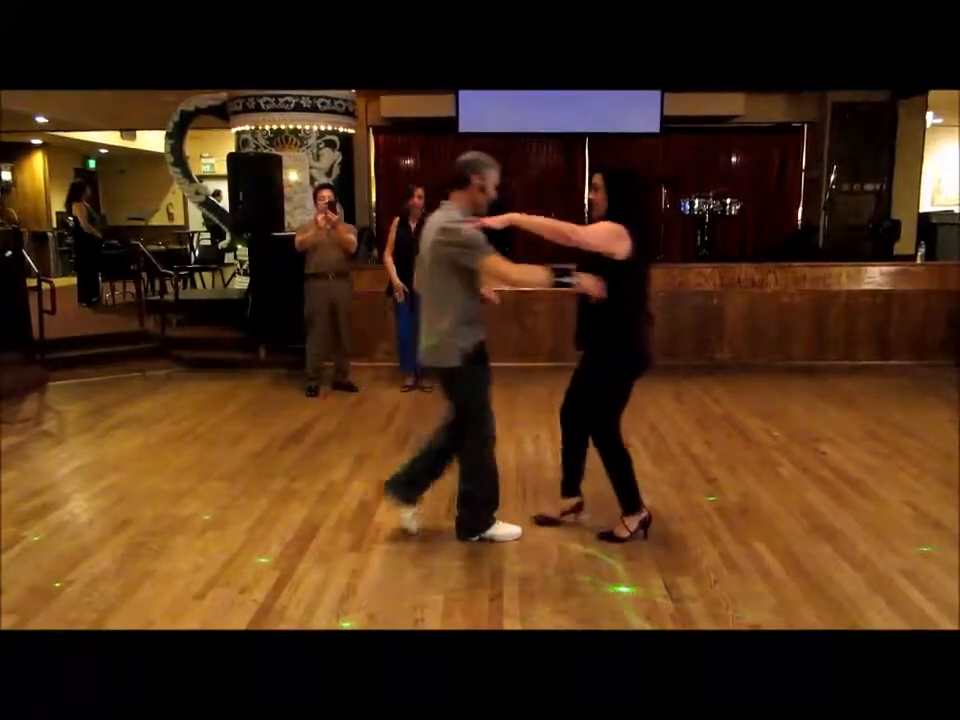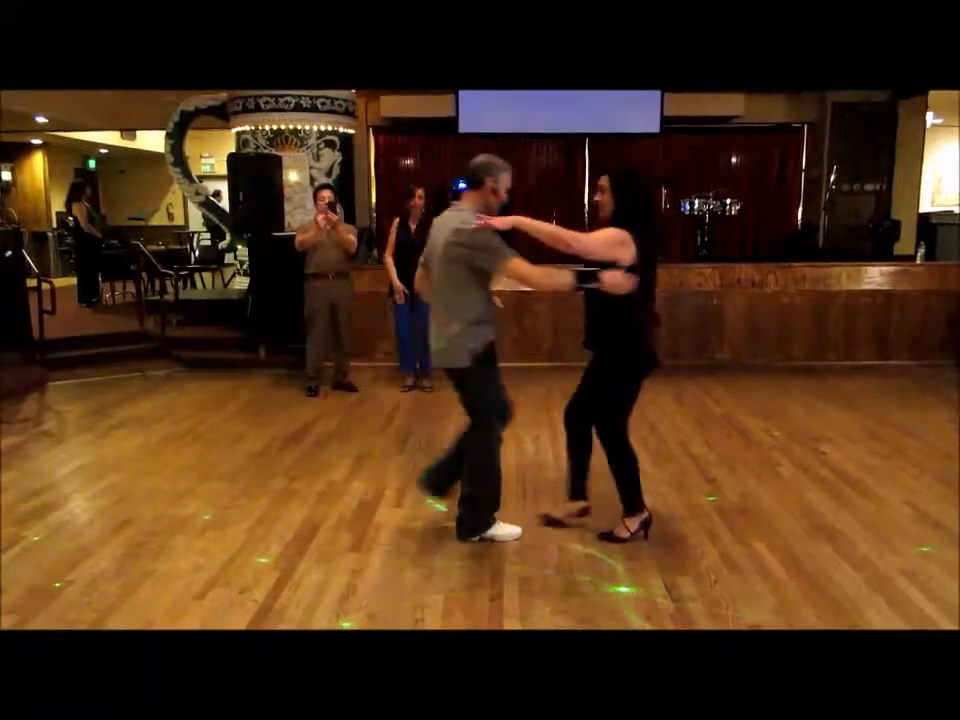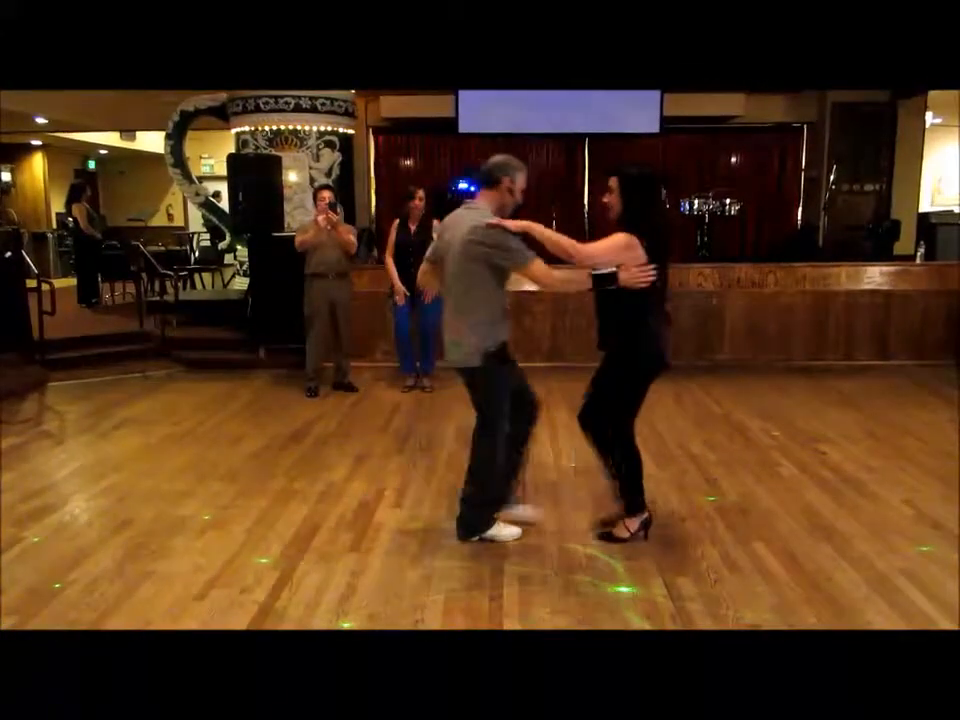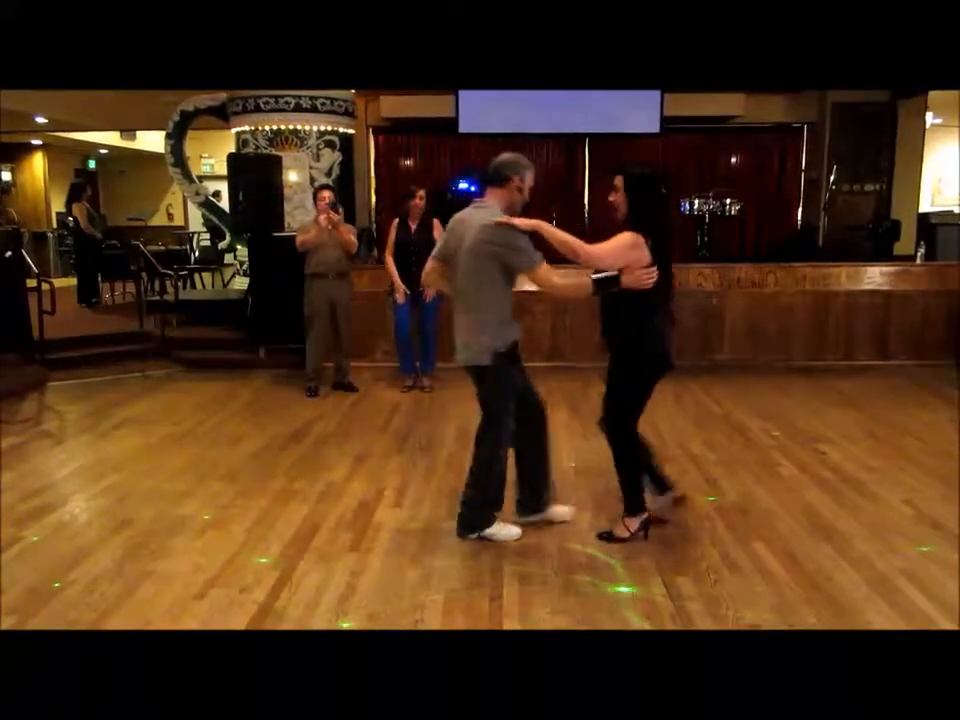
dt=0.1s
person 1, frame 1
left shoulder: (438, 221)
right shoulder: (456, 228)
left elbow: (422, 282)
right elbow: (509, 273)
right wrist: (570, 279)
left hip: (444, 343)
right hip: (457, 347)
left knee: (463, 424)
right knee: (477, 432)
left ankle: (406, 487)
right ankle: (475, 522)
person 1, frame 2
left shoulder: (444, 222)
right shoulder: (471, 230)
left elbow: (422, 281)
right elbow: (531, 276)
right wrist: (595, 279)
left hip: (459, 343)
right hip: (467, 348)
left knee: (494, 415)
right knee: (487, 427)
left ankle: (439, 480)
right ankle: (475, 522)
person 1, frame 3
left shoulder: (453, 221)
right shoulder: (489, 229)
left elbow: (425, 279)
right elbow: (549, 279)
right wrist: (615, 277)
left hip: (474, 341)
right hip: (480, 347)
left knee: (524, 407)
right knee: (494, 428)
left ankle: (499, 497)
right ankle: (476, 522)
person 1, frame 4
left shoulder: (459, 220)
right shoulder: (501, 228)
left elbow: (430, 276)
right elbow: (555, 285)
right wrist: (618, 280)
left hip: (488, 342)
right hip: (490, 346)
left knee: (530, 414)
right knee: (497, 429)
left ankle: (535, 501)
right ankle: (476, 519)
person 2, frame 1
left shoulder: (616, 232)
right shoulder: (611, 236)
left elbow: (571, 234)
left wrist: (514, 218)
left hip: (619, 348)
right hip: (606, 344)
left knee: (603, 429)
right knee: (573, 416)
left ankle: (635, 513)
right ankle: (570, 498)
person 2, frame 2
left shoulder: (620, 238)
right shoulder: (620, 238)
left elbow: (572, 242)
left wrist: (518, 221)
left hip: (626, 351)
right hip: (617, 348)
left knee: (610, 430)
right knee: (576, 417)
left ankle: (636, 515)
right ankle: (577, 500)
person 2, frame 3
left shoulder: (629, 241)
right shoulder: (631, 241)
left elbow: (580, 254)
left wrist: (529, 226)
left hip: (636, 352)
right hip: (628, 349)
left knee: (615, 429)
right knee: (593, 417)
left ankle: (636, 515)
right ankle: (629, 500)
person 2, frame 4
left shoulder: (634, 241)
right shoulder: (641, 240)
left elbow: (587, 255)
left wrist: (536, 225)
left hip: (639, 352)
right hip: (642, 348)
left knee: (618, 429)
right knee: (617, 424)
left ankle: (635, 515)
right ankle: (663, 490)
person 3, frame 1
left shoulder: (347, 227)
right shoulder: (307, 227)
left elbow: (352, 247)
right elbow: (299, 245)
left wrist: (337, 226)
right wrist: (317, 227)
left hip: (341, 282)
right hip: (317, 283)
left knee: (342, 331)
right knee: (316, 332)
left ankle: (341, 377)
right ankle: (313, 380)
person 3, frame 2
left shoulder: (347, 228)
right shoulder: (307, 227)
left elbow: (352, 248)
right elbow: (299, 245)
left wrist: (337, 227)
right wrist: (318, 228)
left hip: (341, 282)
right hip: (317, 283)
left knee: (342, 331)
right knee: (316, 332)
left ankle: (341, 377)
right ankle: (313, 380)
person 3, frame 3
left shoulder: (347, 228)
right shoulder: (307, 227)
left elbow: (352, 248)
right elbow: (299, 246)
left wrist: (337, 227)
right wrist: (318, 228)
left hip: (341, 282)
right hip: (317, 283)
left knee: (342, 331)
right knee: (316, 332)
left ankle: (341, 378)
right ankle: (312, 381)
person 3, frame 4
left shoulder: (347, 228)
right shoulder: (307, 228)
left elbow: (352, 248)
right elbow: (300, 245)
left wrist: (338, 227)
right wrist: (319, 227)
left hip: (341, 282)
right hip: (317, 283)
left knee: (342, 332)
right knee: (316, 332)
left ankle: (341, 378)
right ankle: (312, 380)
person 4, frame 1
right shoulder: (398, 222)
right elbow: (388, 254)
right wrist: (395, 279)
right hip: (403, 285)
right knee: (404, 329)
left ankle: (424, 373)
right ankle: (409, 373)
person 4, frame 2
left shoulder: (432, 224)
right shoulder: (397, 223)
right elbow: (388, 255)
right wrist: (395, 282)
right hip: (402, 286)
left knee: (426, 330)
right knee: (403, 330)
left ankle: (425, 374)
right ankle: (409, 373)
person 4, frame 3
left shoulder: (433, 225)
right shoulder: (398, 224)
right elbow: (389, 256)
right wrist: (396, 283)
right hip: (403, 287)
left knee: (428, 330)
right knee: (402, 330)
left ankle: (426, 374)
right ankle: (410, 373)
person 4, frame 4
left shoulder: (433, 223)
right shoulder: (397, 223)
right elbow: (389, 255)
right wrist: (397, 282)
left hip: (428, 285)
right hip: (403, 285)
left knee: (428, 330)
right knee: (401, 329)
left ankle: (426, 373)
right ankle: (409, 373)
